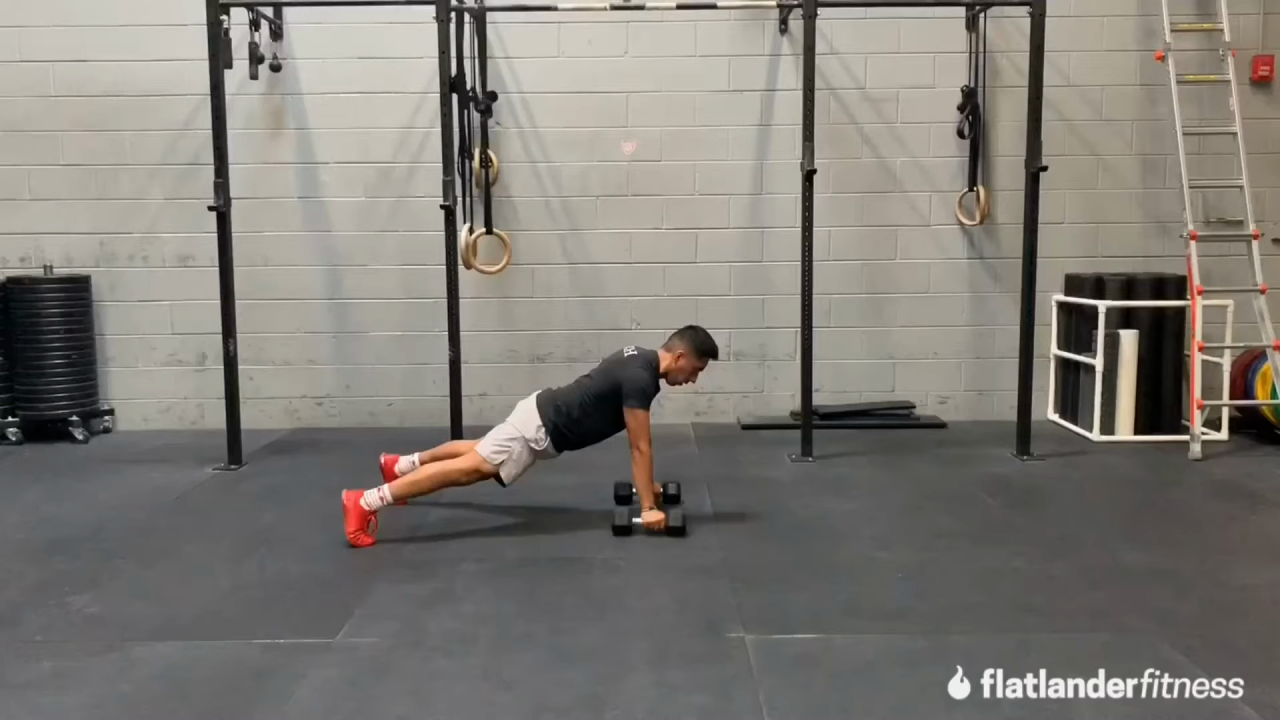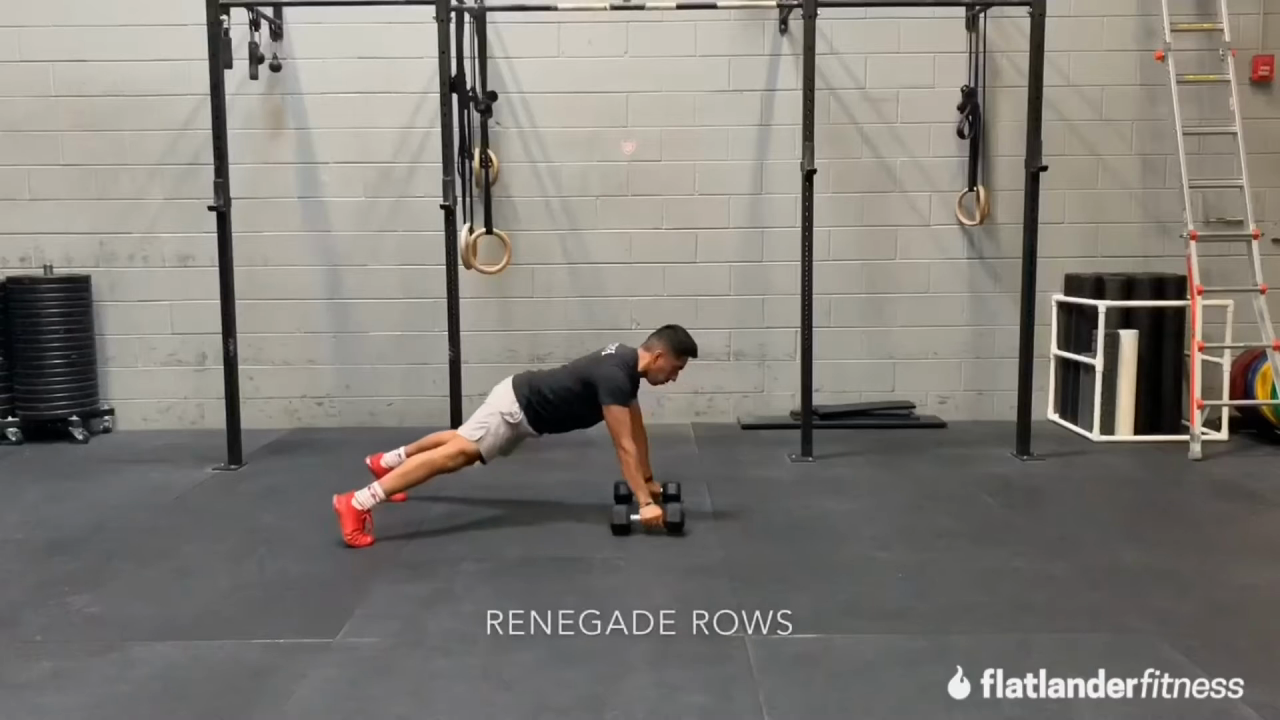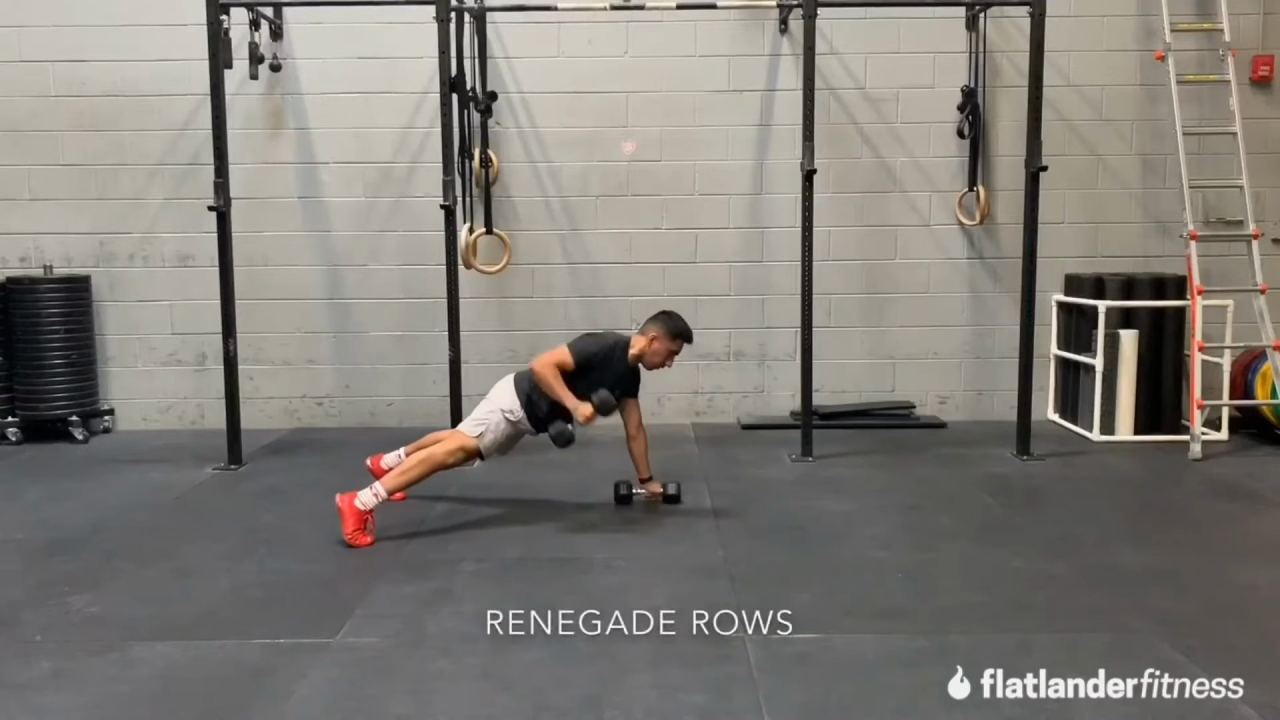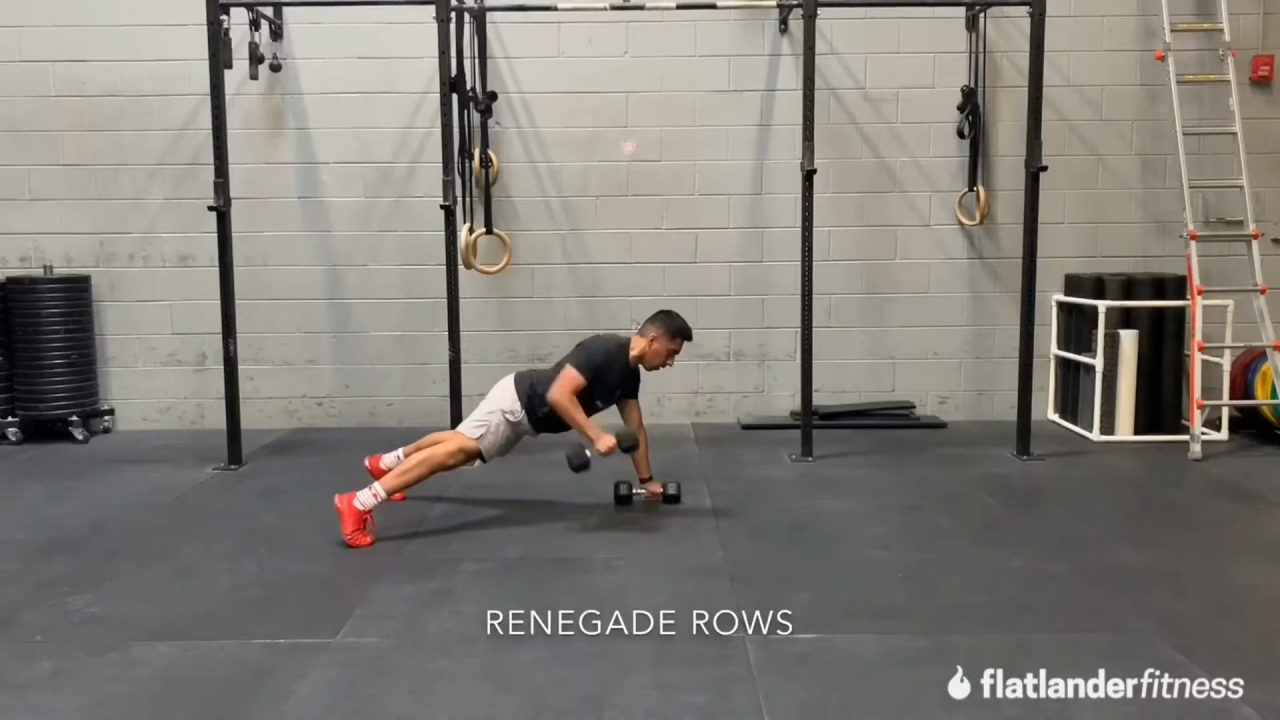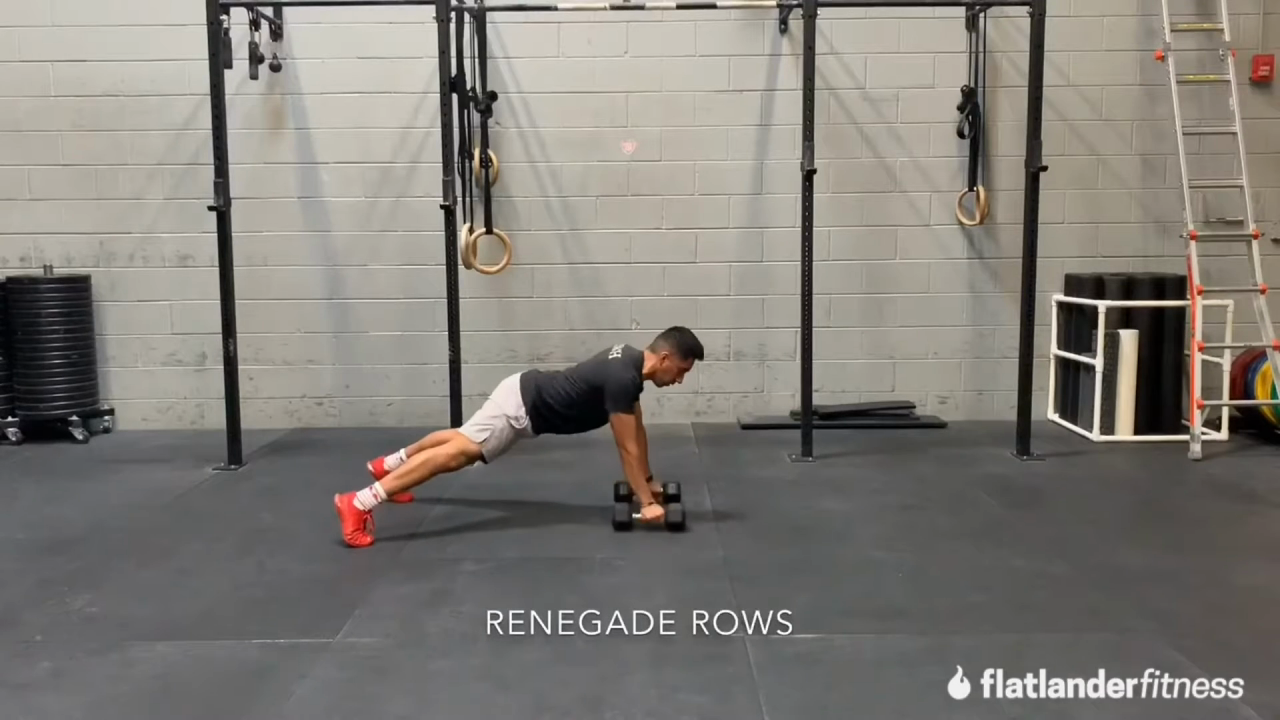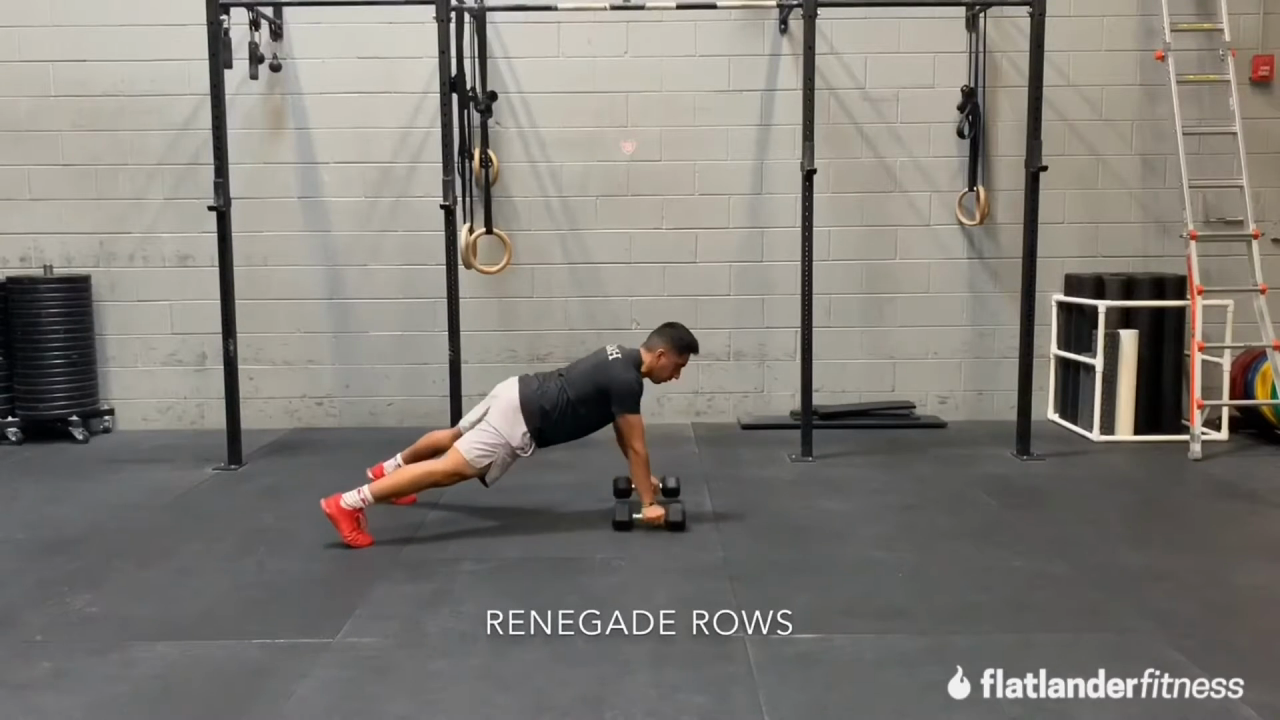
dt=0.4s
person 1, frame 1
left shoulder: (641, 361)
right shoulder: (640, 378)
left elbow: (639, 442)
right elbow: (640, 446)
left wrist: (648, 483)
right wrist: (648, 506)
left hip: (544, 415)
right hip: (541, 426)
left knee: (477, 450)
right knee: (471, 468)
left ankle: (400, 465)
right ankle: (365, 502)
person 1, frame 2
left shoulder: (628, 367)
right shoulder: (615, 374)
left elbow: (636, 429)
right elbow: (624, 443)
left wrist: (648, 481)
right wrist: (644, 502)
left hip: (526, 410)
right hip: (518, 404)
left knee: (461, 439)
right knee: (455, 453)
left ankle: (388, 461)
right ankle: (358, 502)
person 1, frame 3
left shoulder: (629, 373)
right shoulder: (604, 346)
left elbow: (634, 428)
right elbow: (541, 365)
left wrist: (646, 480)
right wrist: (574, 403)
left hip: (530, 414)
right hip: (519, 399)
left knee: (459, 439)
right knee: (456, 449)
left ankle: (386, 462)
right ankle: (359, 502)
person 1, frame 4
left shoulder: (630, 372)
right shoulder: (604, 350)
left elbow: (635, 428)
right elbow: (558, 395)
left wrist: (645, 479)
right wrist: (596, 438)
left hip: (527, 415)
right hip: (517, 401)
left knee: (459, 442)
right knee: (456, 450)
left ankle: (385, 462)
right ankle: (359, 503)
person 1, frame 5
left shoulder: (631, 363)
right shoulder: (623, 378)
left elbow: (637, 429)
right elbow: (627, 447)
left wrist: (649, 480)
right wrist: (646, 502)
left hip: (527, 393)
right hip: (523, 403)
left knee: (462, 437)
right knee: (457, 452)
left ankle: (388, 464)
right ankle: (359, 503)
person 1, frame 6
left shoulder: (622, 357)
right shoulder: (627, 380)
left elbow: (623, 434)
right elbow: (637, 447)
left wrist: (644, 475)
right wrist: (648, 503)
left hip: (517, 391)
right hip: (522, 418)
left knee: (453, 437)
right knee: (452, 468)
left ankle: (388, 469)
right ankle: (349, 503)
